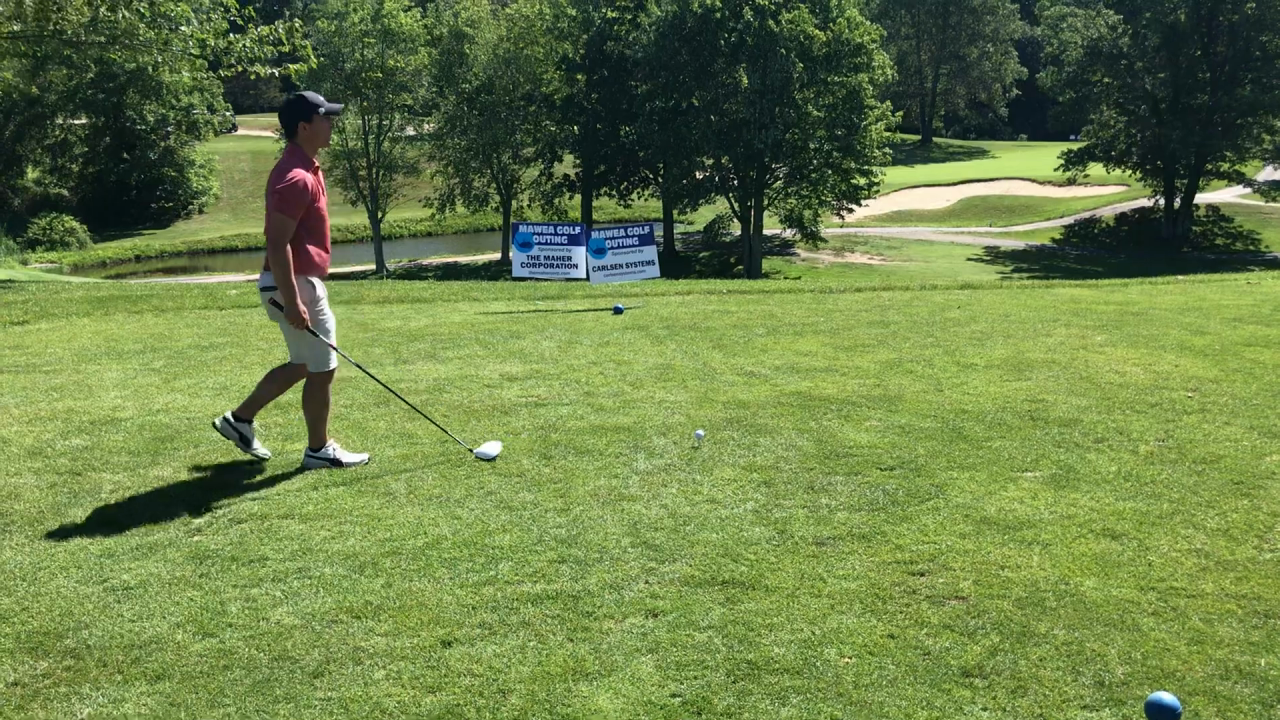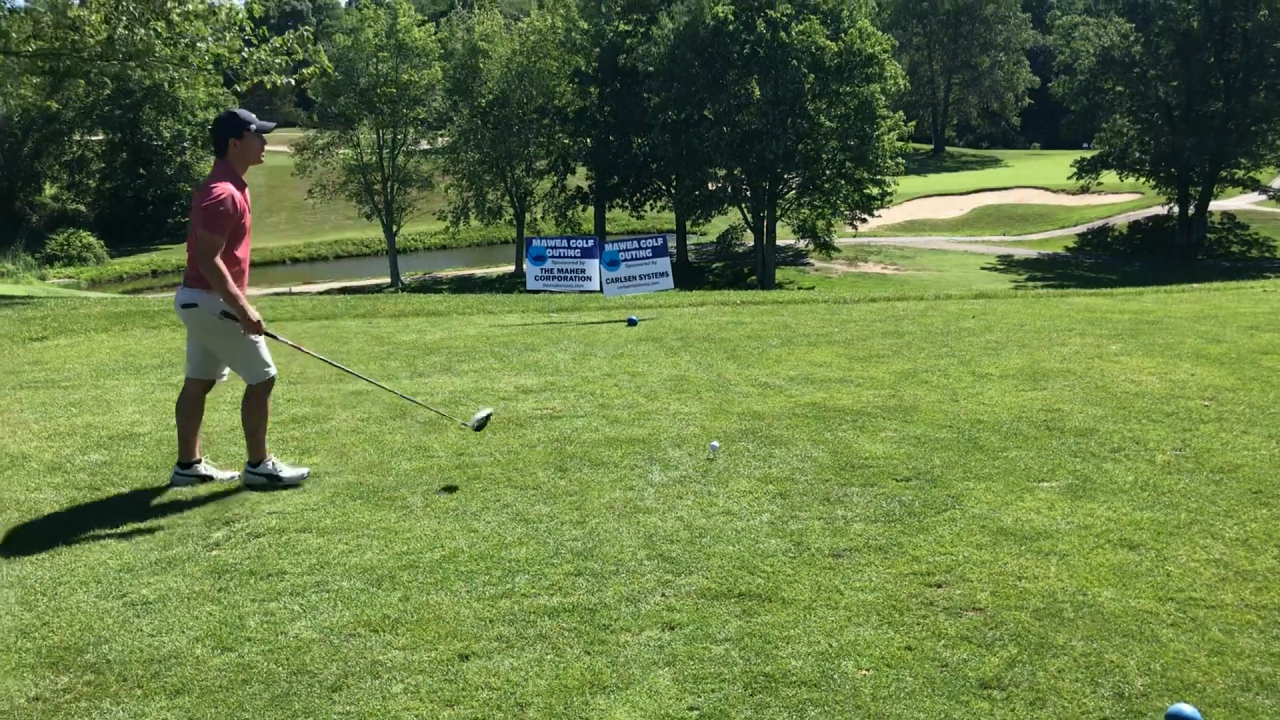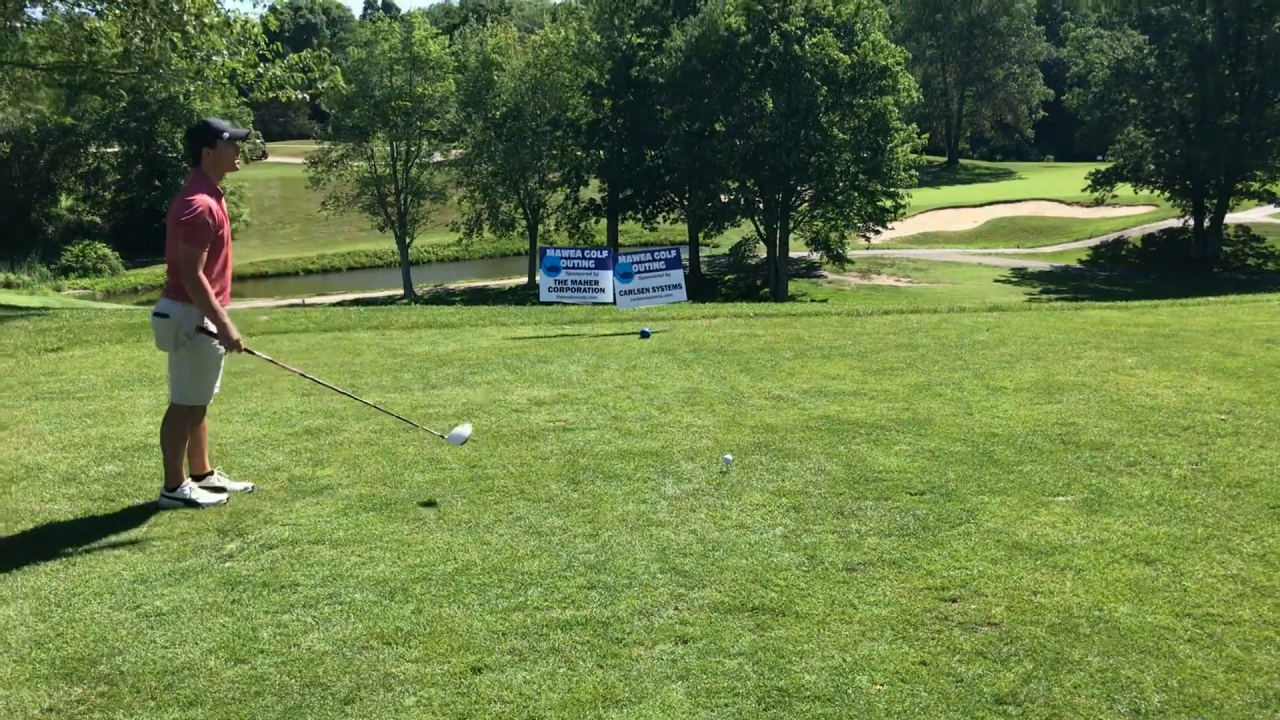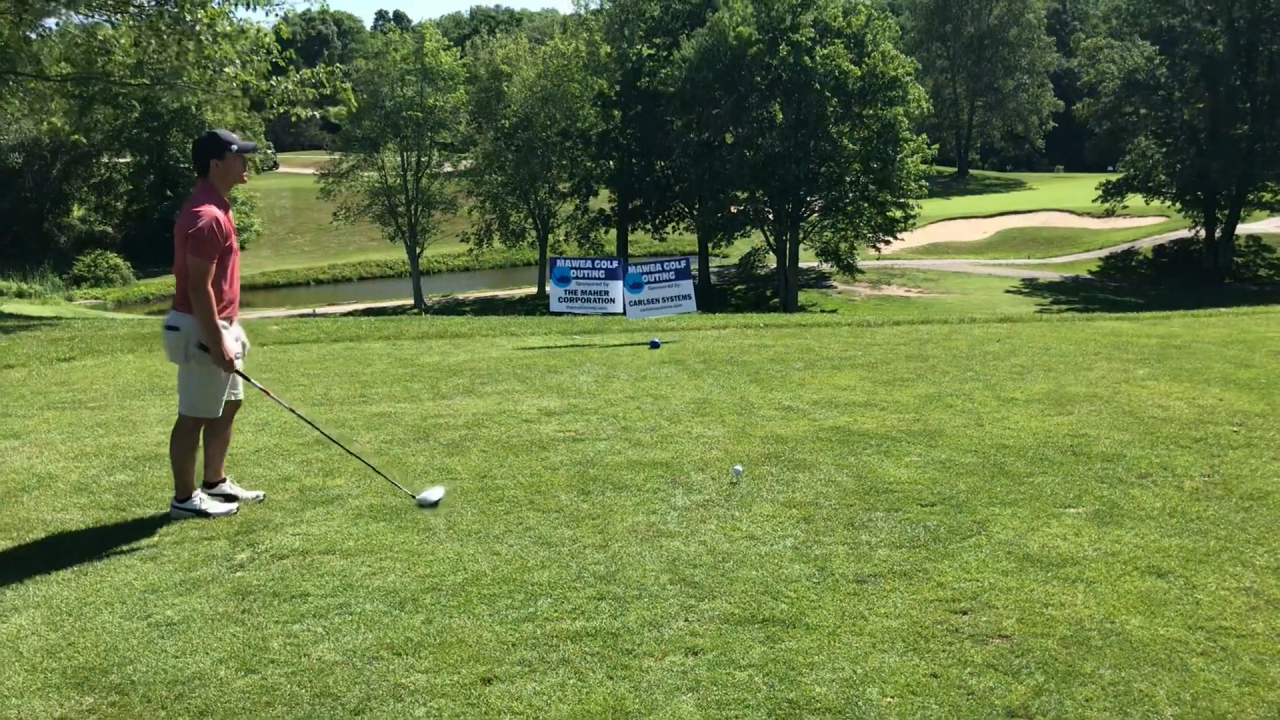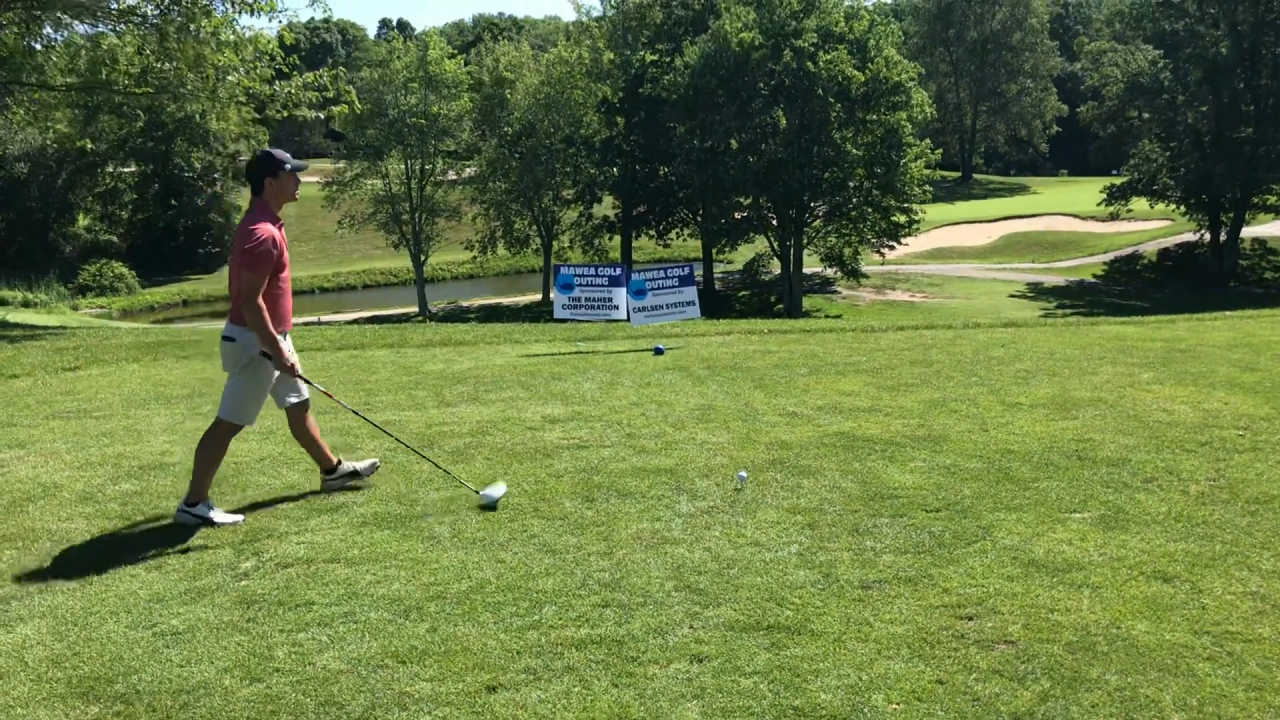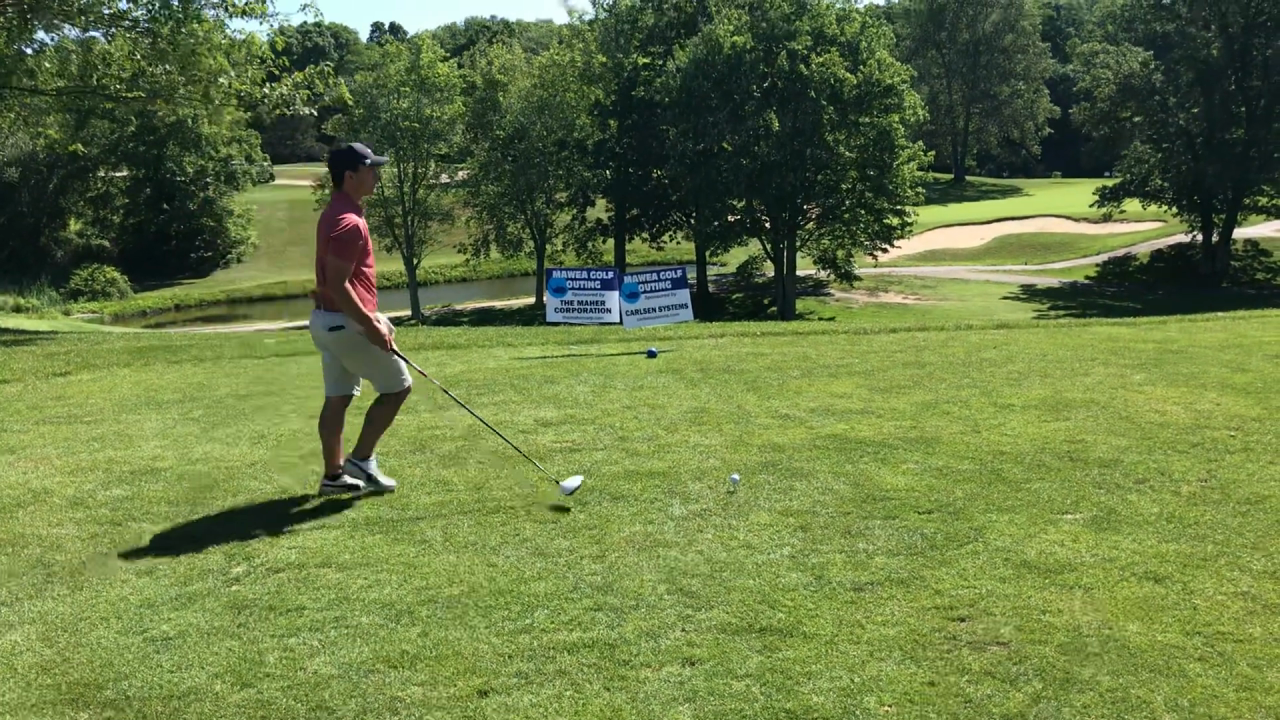
dt=0.4s
person 1, frame 1
left shoulder: (305, 168)
right shoulder: (296, 178)
right elbow: (278, 244)
right wrist: (293, 301)
left hip: (300, 281)
right hip: (296, 284)
left knee: (305, 364)
right knee: (321, 368)
left ankle: (240, 419)
right ankle: (320, 450)
person 1, frame 2
left shoulder: (230, 186)
right shoulder: (223, 194)
right elbow: (210, 260)
right wrist: (242, 308)
left hip: (201, 300)
right hip: (214, 303)
left knee: (198, 384)
right knee: (262, 378)
left ankle: (189, 464)
right ankle: (260, 464)
person 1, frame 3
left shoulder: (207, 196)
right shoulder: (199, 205)
right elbow: (191, 275)
left wrist: (218, 319)
right wrist: (223, 325)
left hip: (197, 315)
right hip: (192, 317)
left knee: (196, 403)
right knee: (186, 405)
left ankle: (202, 475)
right ankle: (174, 488)
person 1, frame 4
left shoulder: (216, 207)
right shoulder: (206, 216)
right elbow: (198, 287)
left wrist: (231, 328)
right wrist: (216, 342)
left hip: (218, 324)
right hip: (202, 330)
left knee: (226, 406)
right knee: (195, 415)
left ankle: (215, 482)
right ankle: (185, 498)
person 1, frame 5
left shoulder: (267, 224)
right shoulder: (261, 234)
right elbow: (250, 300)
right wrist: (275, 349)
left hip: (271, 337)
right hip: (257, 342)
left knee: (298, 406)
right knee: (229, 423)
left ankle: (332, 469)
right ankle: (194, 503)
person 1, frame 6
left shoulder: (338, 213)
right shoulder: (347, 221)
right elbow: (338, 285)
left wrist: (372, 319)
right wrist: (371, 326)
left hip: (330, 320)
right hip: (346, 324)
left knee: (337, 399)
right knee: (397, 387)
left ankle: (335, 474)
right ankle: (360, 458)
